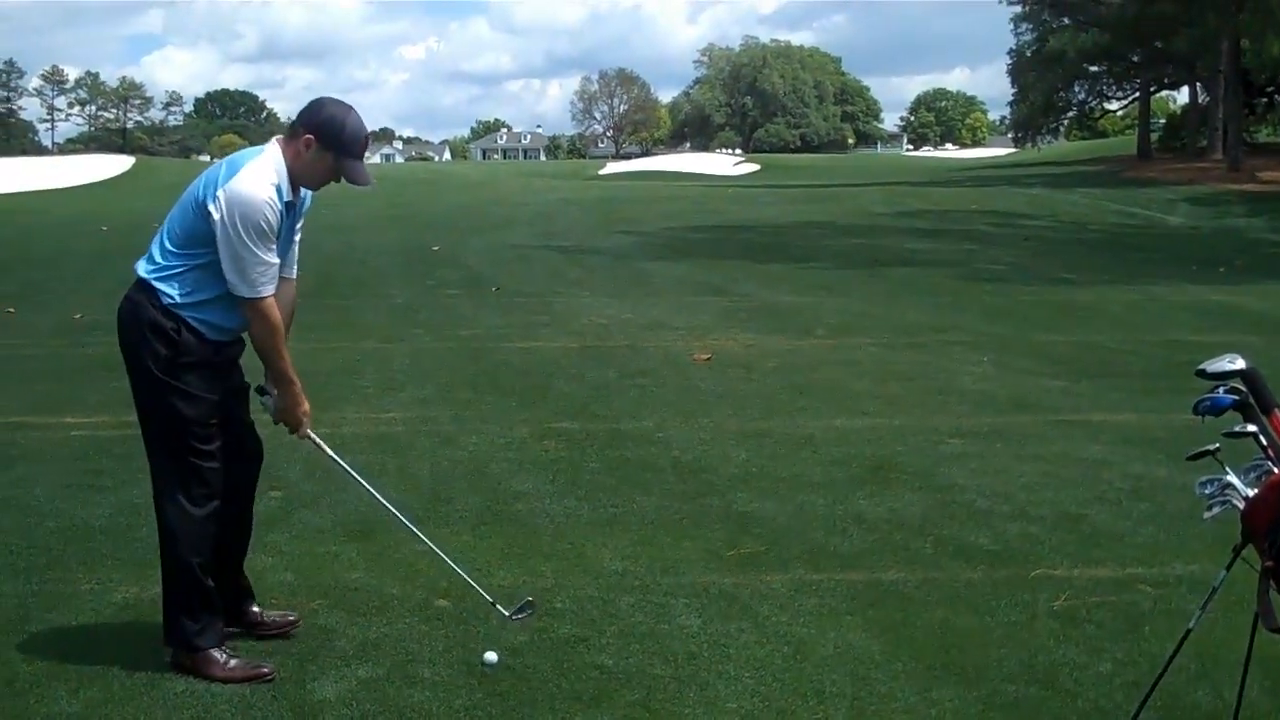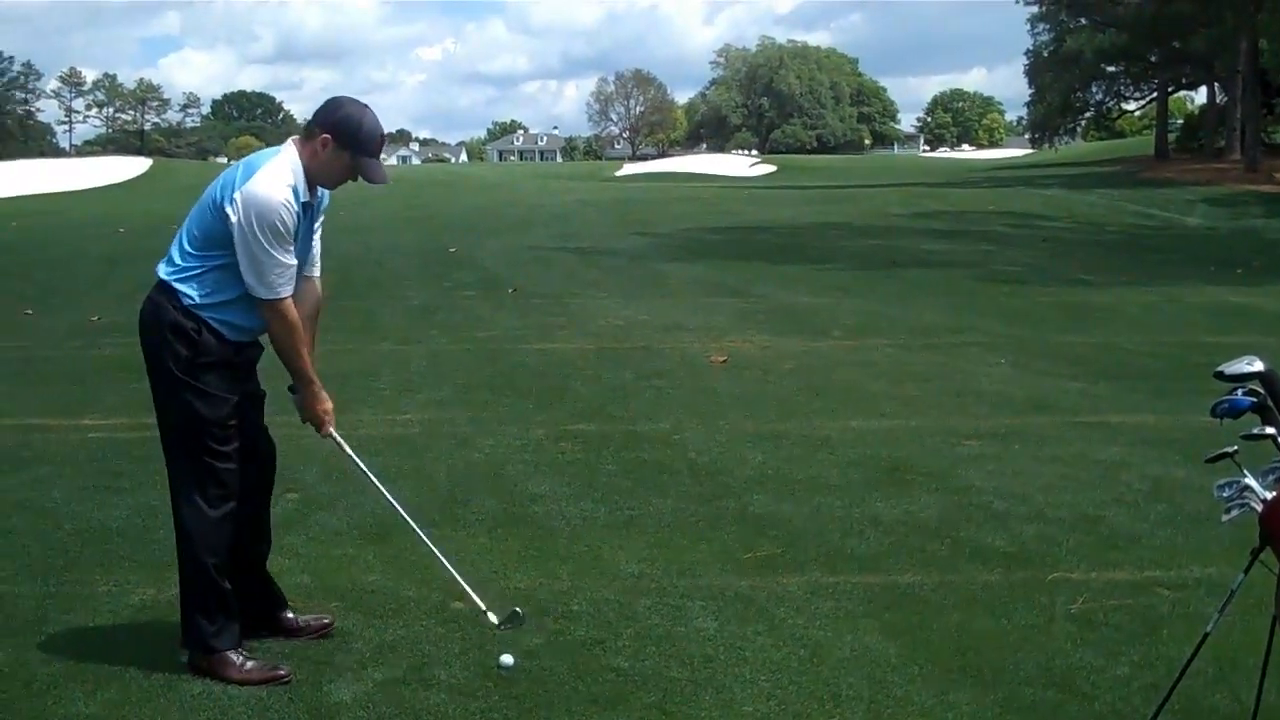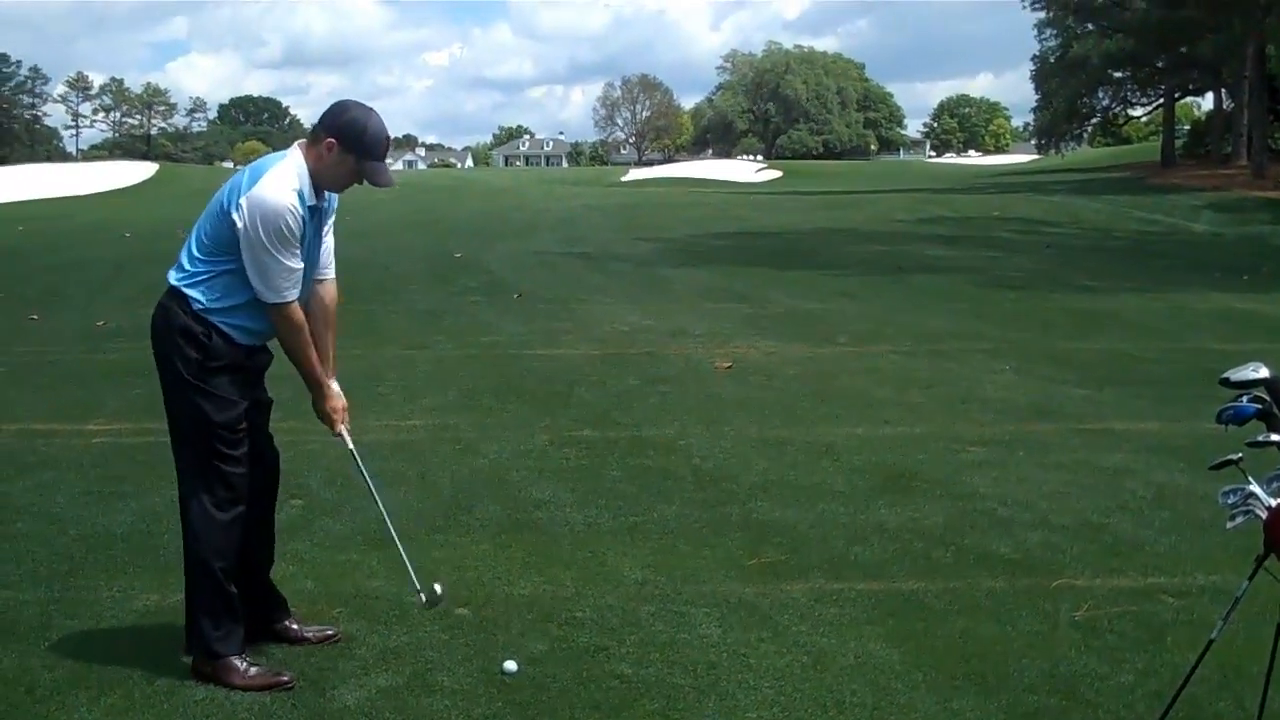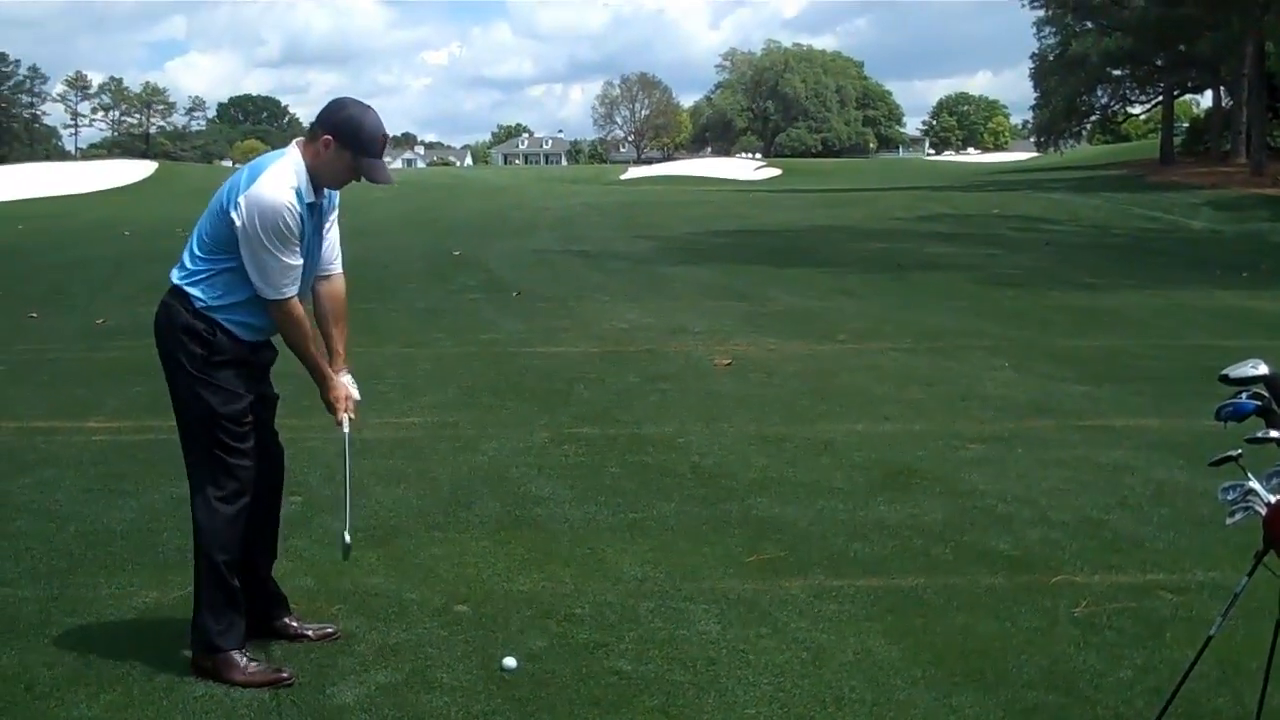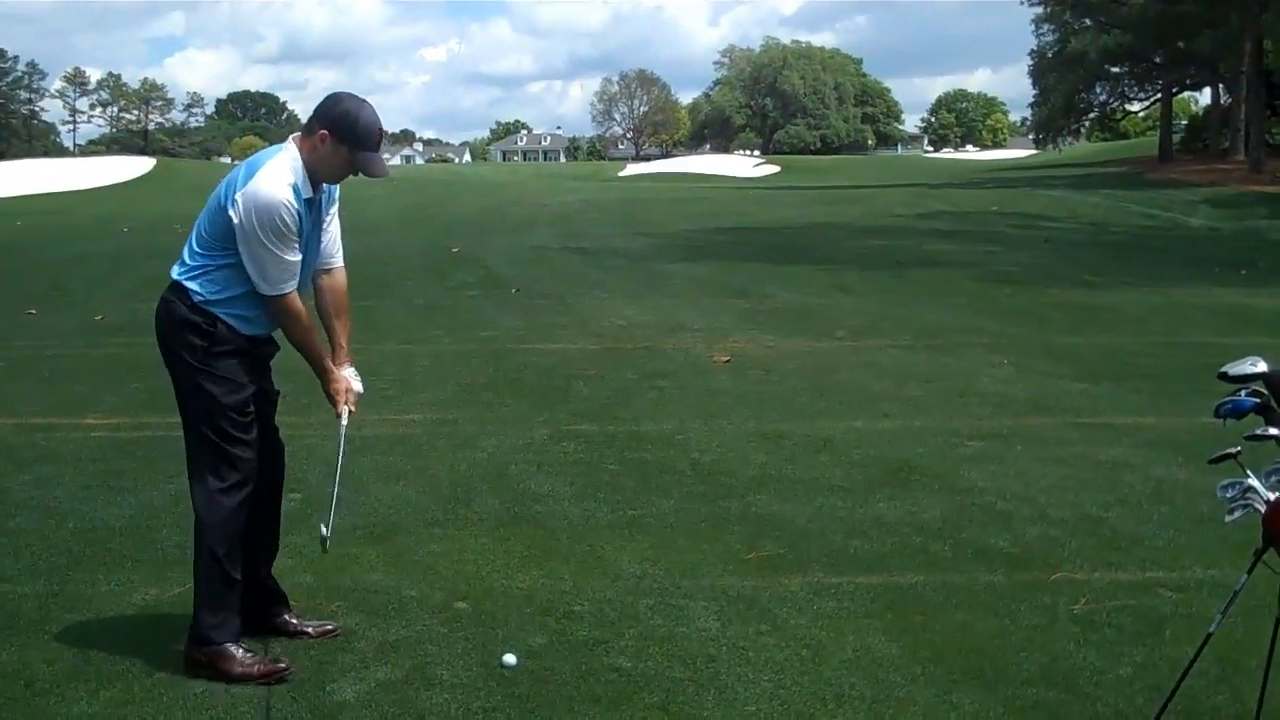
dt=0.1s
person 1, frame 1
left shoulder: (292, 189)
right shoulder: (250, 192)
left elbow: (284, 285)
right elbow: (258, 305)
left wrist: (282, 379)
right wrist: (289, 388)
left hip: (206, 333)
right hip: (165, 331)
left knee: (240, 461)
right knee: (193, 482)
left ankle: (229, 602)
right ankle: (195, 640)
person 1, frame 2
left shoulder: (310, 189)
right shoulder: (267, 192)
left elbow: (306, 285)
right elbow: (276, 306)
left wrist: (308, 377)
right wrist: (310, 388)
left hip: (224, 334)
right hip: (185, 333)
left knee: (254, 466)
right knee: (210, 482)
left ankle: (257, 606)
right ankle: (212, 642)
person 1, frame 3
left shoulder: (320, 193)
right shoulder: (273, 198)
left elbow: (320, 284)
right elbow: (284, 308)
left wrist: (330, 376)
right wrist: (319, 387)
left hip: (237, 341)
right hip: (197, 338)
left knee: (257, 478)
right knee: (218, 488)
left ankle: (260, 612)
right ankle: (215, 648)
person 1, frame 4
left shoulder: (320, 190)
right shoulder: (271, 195)
left elbow: (328, 278)
right elbow: (284, 304)
left wrist: (341, 368)
right wrist: (323, 379)
left hip: (240, 337)
right hip: (201, 335)
left knee: (262, 473)
right knee: (226, 480)
left ankle: (260, 610)
right ankle: (217, 644)
person 1, frame 5
left shoulder: (321, 184)
right shoulder: (268, 193)
left elbow: (330, 271)
right elbow: (284, 299)
left wrist: (343, 360)
right wrist: (324, 374)
left hip: (243, 332)
right hip: (202, 329)
left knee: (263, 469)
right knee: (227, 473)
left ankle: (259, 606)
right ankle: (214, 637)
